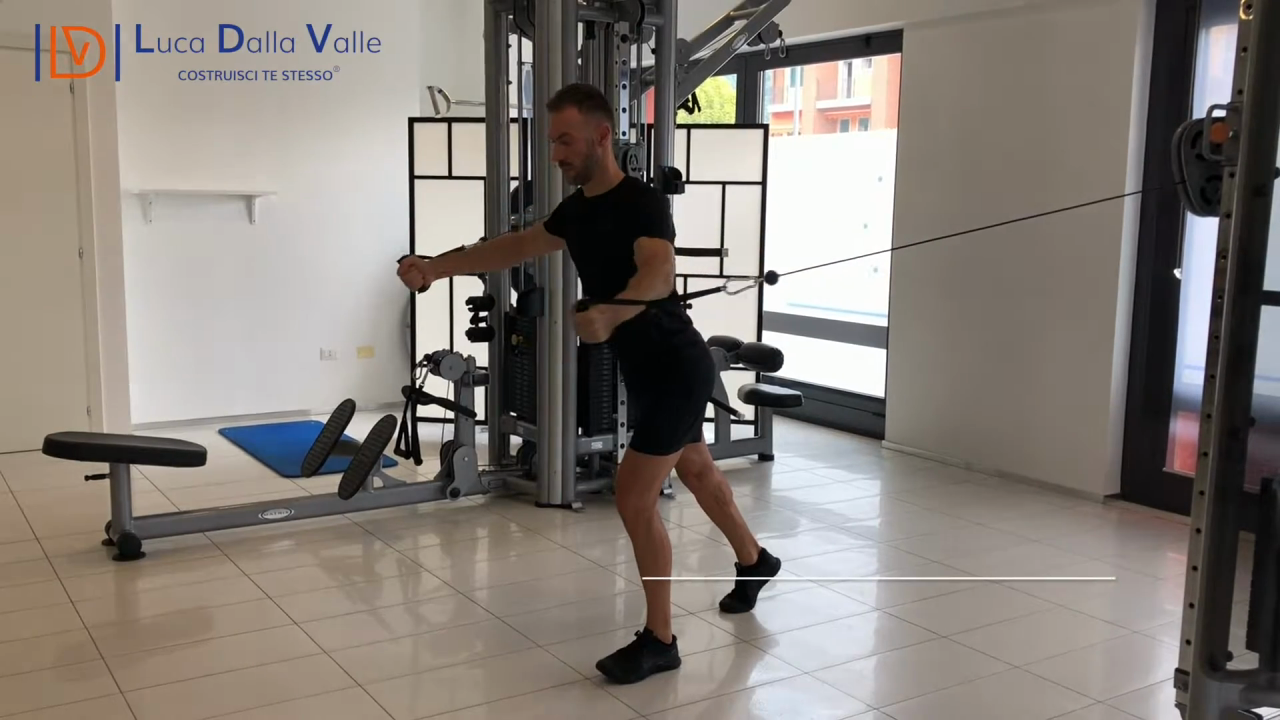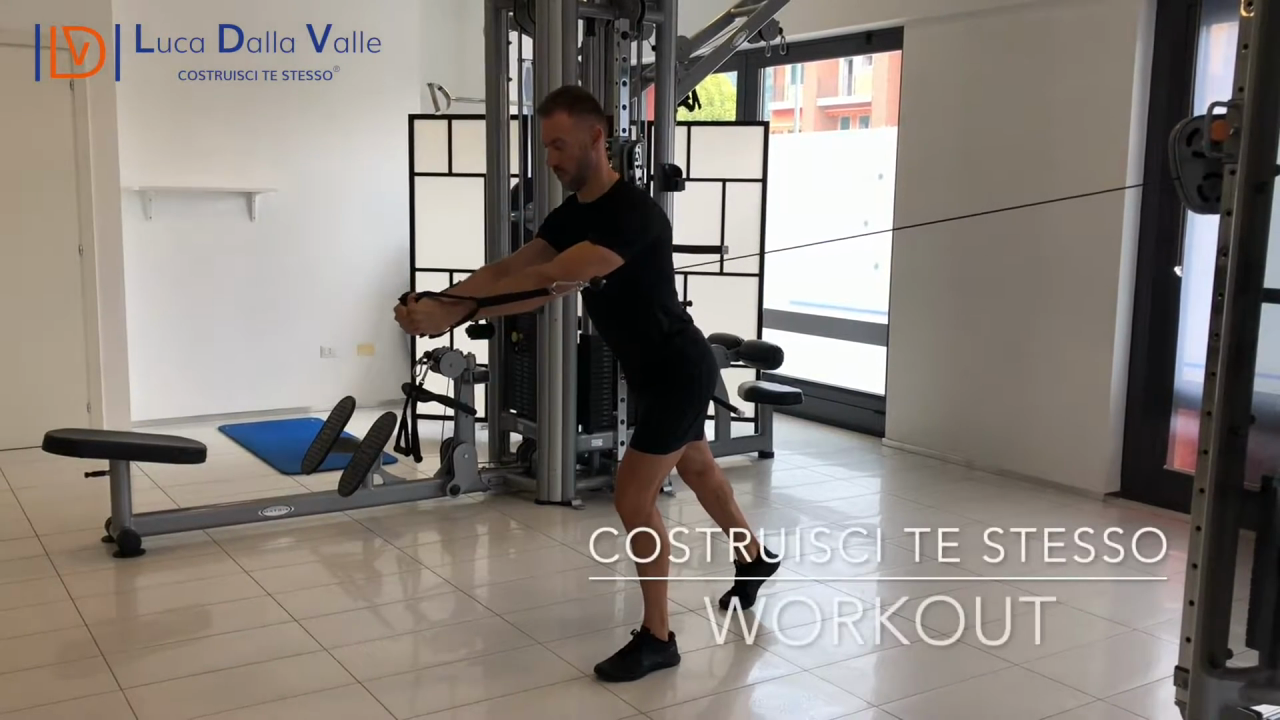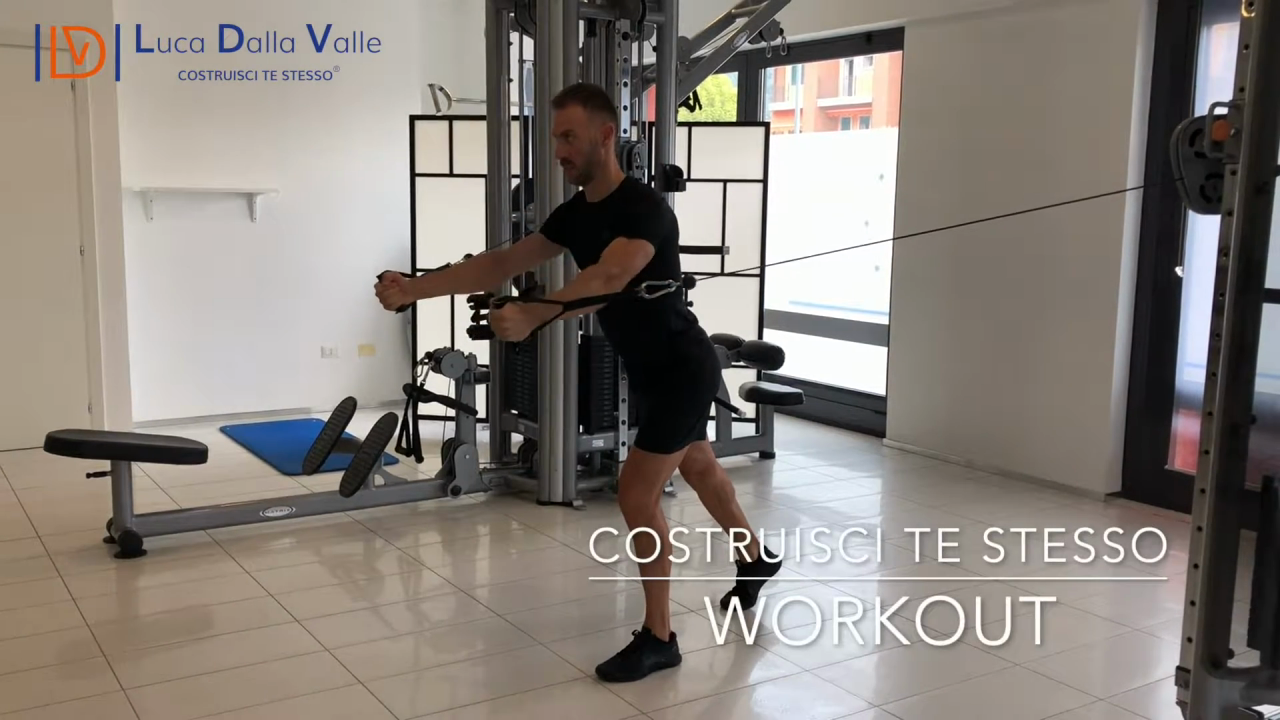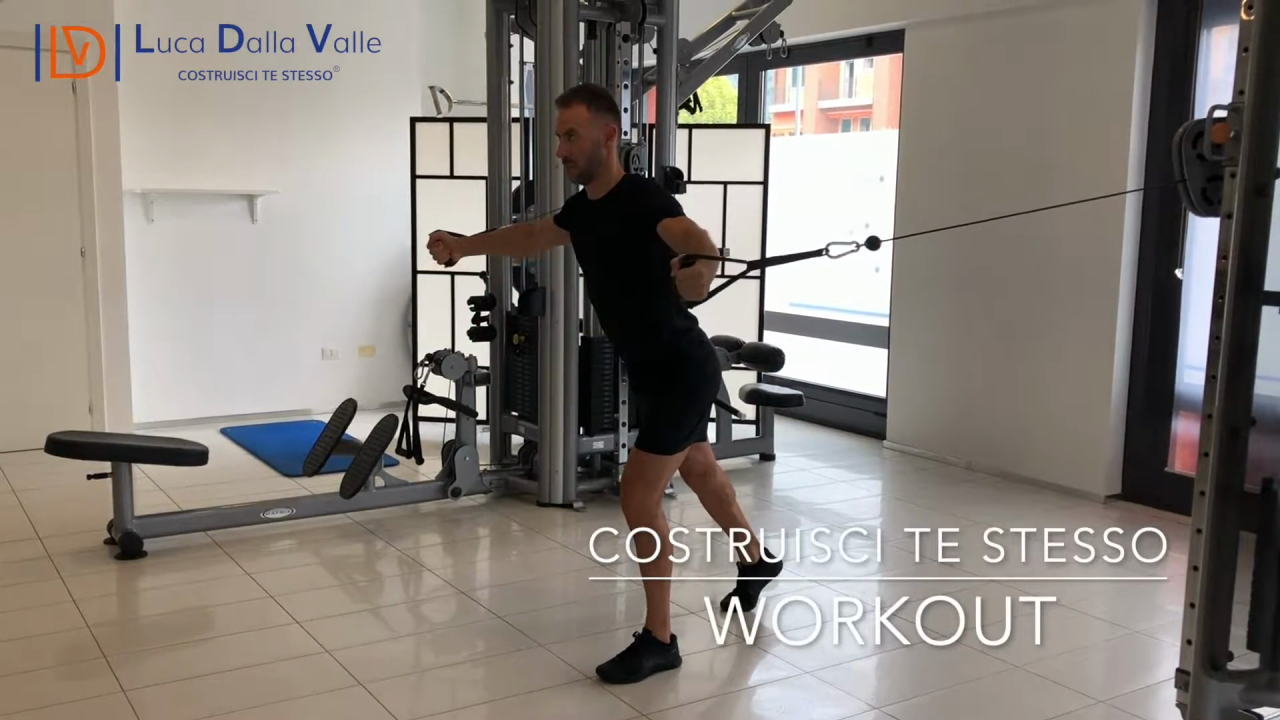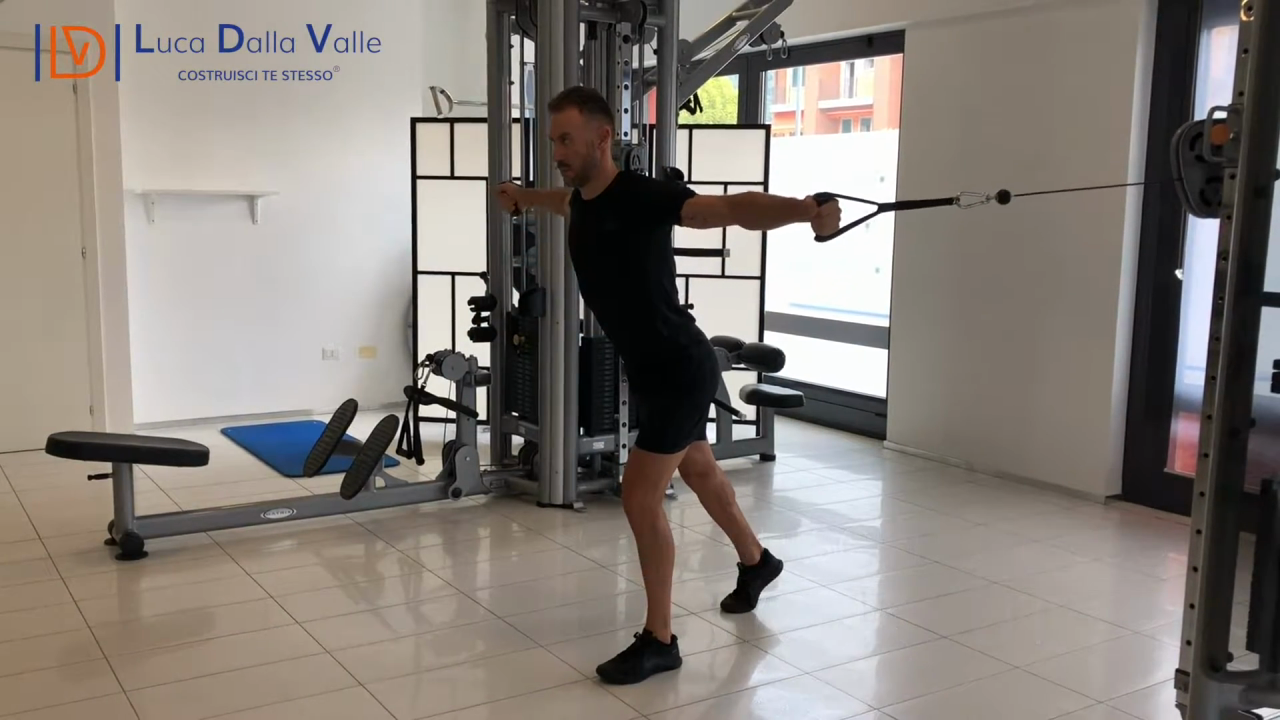
dt=1s
person 1, frame 1
left shoulder: (641, 205)
right shoulder: (578, 209)
left elbow: (659, 272)
right elbow: (517, 247)
left wrist: (613, 312)
right wrist: (436, 268)
left hip: (675, 368)
right hip: (648, 369)
left knee: (634, 497)
right knee: (696, 470)
left ankle: (658, 640)
right ankle: (754, 561)
person 1, frame 2
left shoulder: (633, 213)
right shoulder: (571, 215)
left elbow: (550, 282)
right elbow: (508, 269)
left wrist: (453, 314)
right wrist: (436, 303)
left hip: (678, 369)
right hip: (650, 369)
left knee: (633, 496)
right knee: (697, 469)
left ankle: (656, 637)
right ankle: (753, 558)
person 1, frame 3
left shoulder: (643, 209)
right shoulder: (575, 213)
left elbow: (607, 278)
right elbow: (503, 262)
left wrist: (531, 315)
right wrist: (415, 288)
left hip: (682, 369)
right hip: (650, 370)
left knee: (637, 496)
right knee: (699, 469)
left ankle: (657, 638)
right ankle: (755, 558)
person 1, frame 4
left shoulder: (643, 200)
right shoulder: (584, 207)
left elbow: (692, 238)
right elbow: (531, 236)
left wrist: (697, 267)
right wrist: (464, 244)
left hip: (681, 369)
right hip: (652, 370)
left knee: (638, 497)
right knee: (700, 472)
left ankle: (658, 639)
right ankle: (756, 560)
person 1, frame 5
left shoulder: (641, 196)
right shoulder: (584, 201)
left elbow: (731, 207)
left wrist: (805, 209)
right wrist: (522, 196)
left hip: (680, 368)
right hip: (648, 368)
left knee: (640, 496)
right knee: (697, 471)
left ankle: (658, 640)
right ankle: (756, 561)
